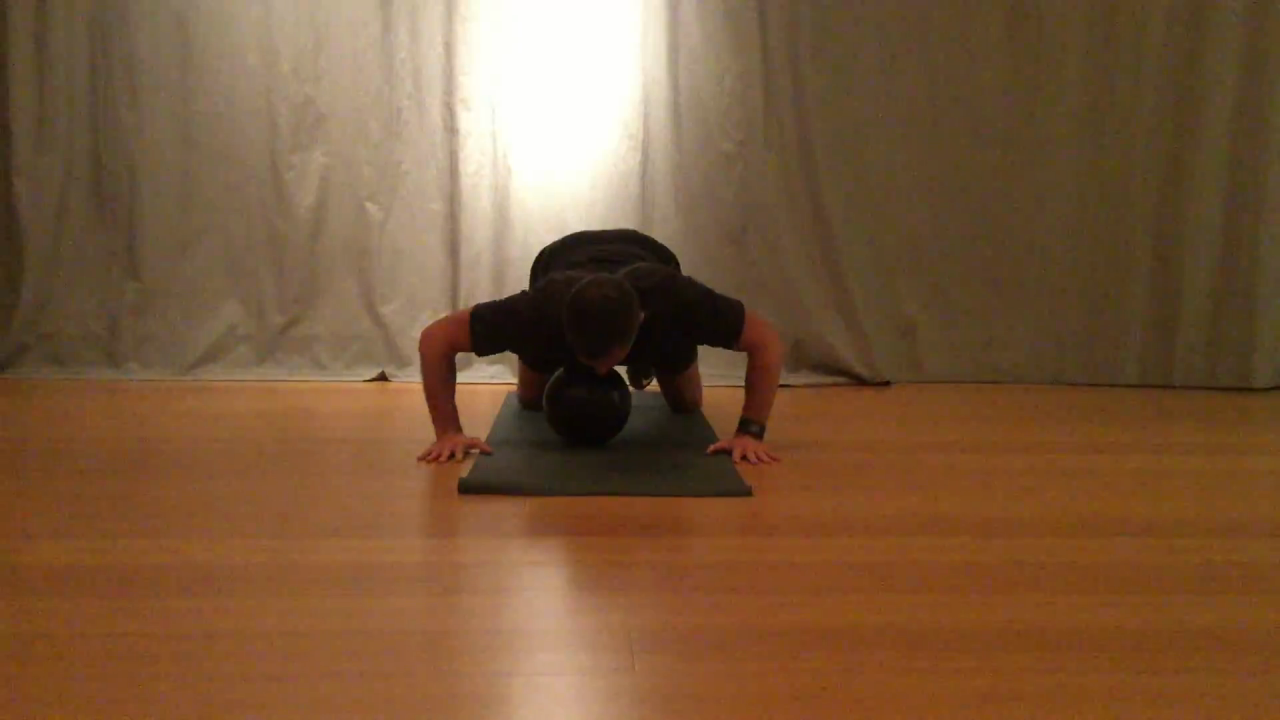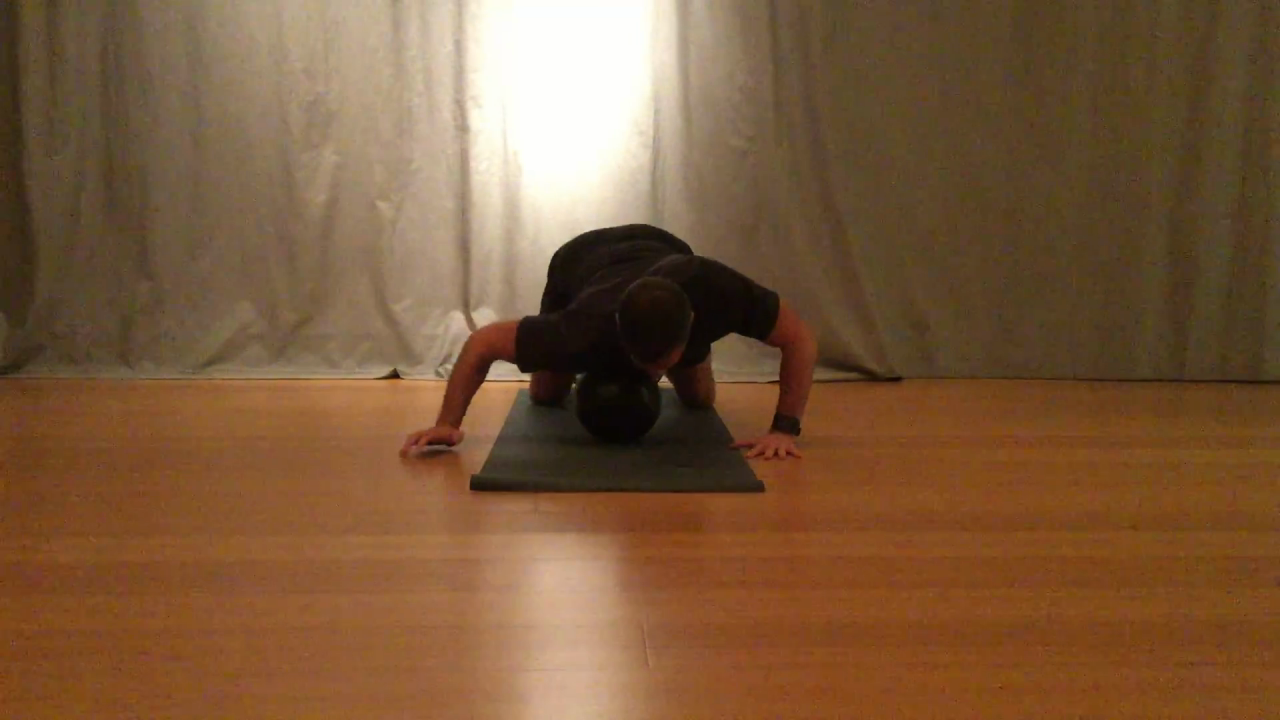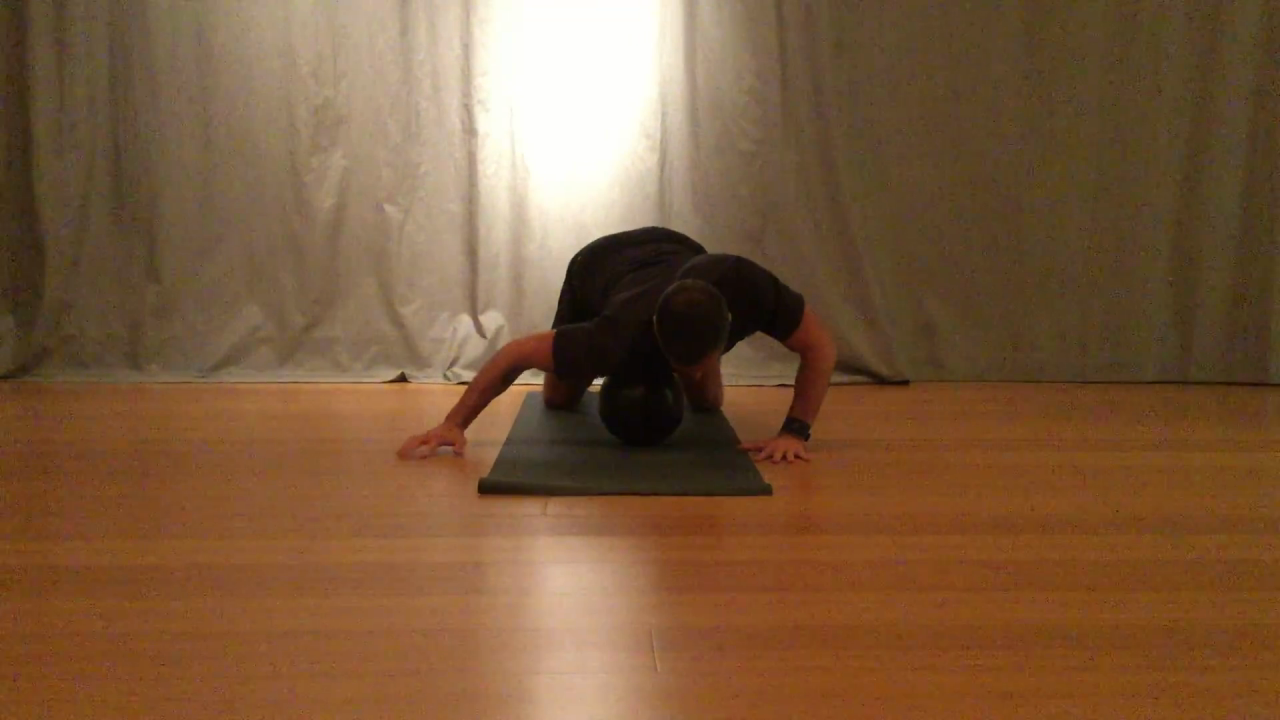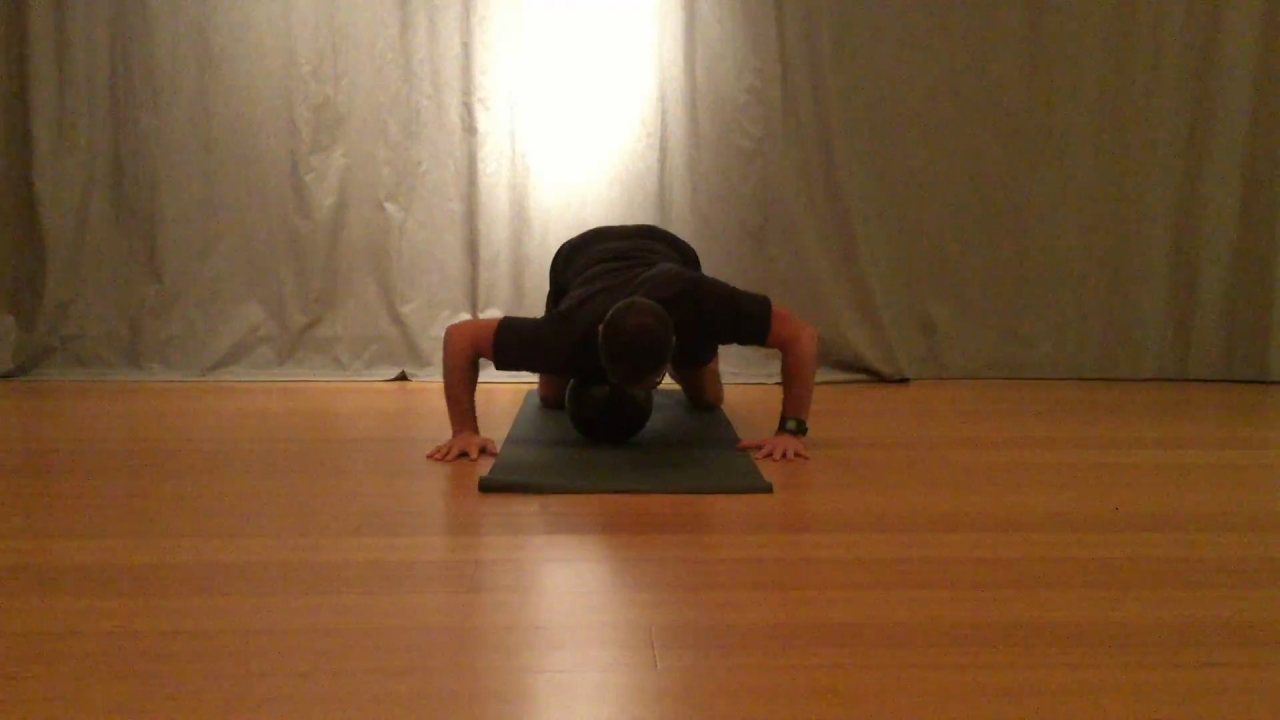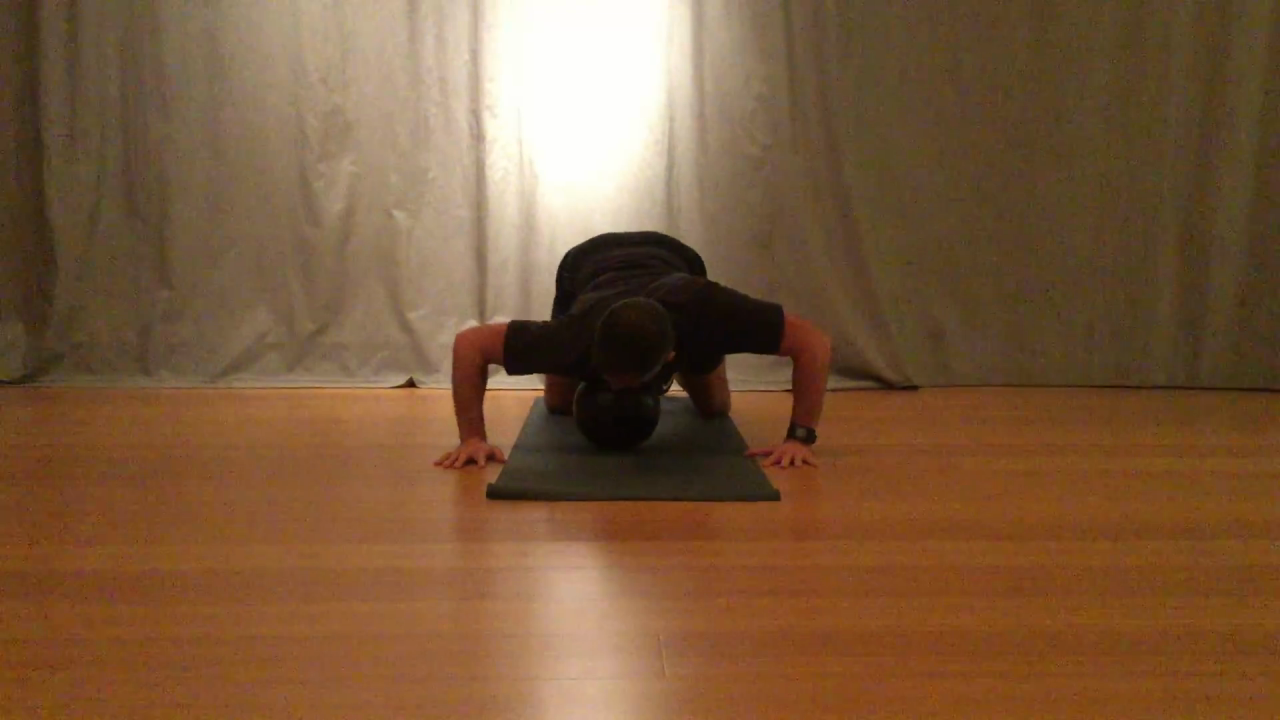
dt=1s
person 1, frame 1
left shoulder: (673, 298)
right shoulder: (541, 310)
left elbow: (767, 342)
right elbow: (435, 338)
left wrist: (750, 431)
right wrist: (447, 430)
left hip: (646, 257)
left knee: (687, 401)
right knee: (531, 398)
left ankle: (646, 365)
person 1, frame 2
left shoulder: (713, 289)
right shoulder: (585, 327)
left elbow: (801, 340)
right elbow: (482, 341)
left wrist: (784, 428)
right wrist: (447, 421)
left hip: (661, 252)
right hip: (578, 262)
left knee: (700, 398)
right knee: (546, 394)
right ankle: (582, 361)
person 1, frame 3
left shoulder: (744, 286)
right shoulder: (622, 334)
left elbow: (821, 347)
right elbow: (517, 351)
left wrist: (794, 430)
right wrist: (454, 423)
left hip: (675, 254)
right hip: (596, 268)
left knee: (708, 401)
right knee: (559, 398)
right ankle: (604, 363)
person 1, frame 4
left shoulder: (696, 302)
right shoulder: (570, 333)
left elbow: (802, 337)
right elbow: (458, 337)
left wrist: (791, 429)
right wrist: (465, 430)
left hip: (666, 255)
right hip: (581, 258)
left knee: (708, 398)
right knee: (552, 398)
left ankle: (673, 369)
person 1, frame 5
left shoulder: (706, 310)
right shoulder: (577, 336)
left elbow: (814, 344)
right elbow: (468, 343)
left wrist: (799, 436)
right wrist: (472, 437)
left hip: (671, 262)
right hip: (586, 264)
left knee: (715, 405)
right knee: (558, 405)
left ankle: (678, 375)
